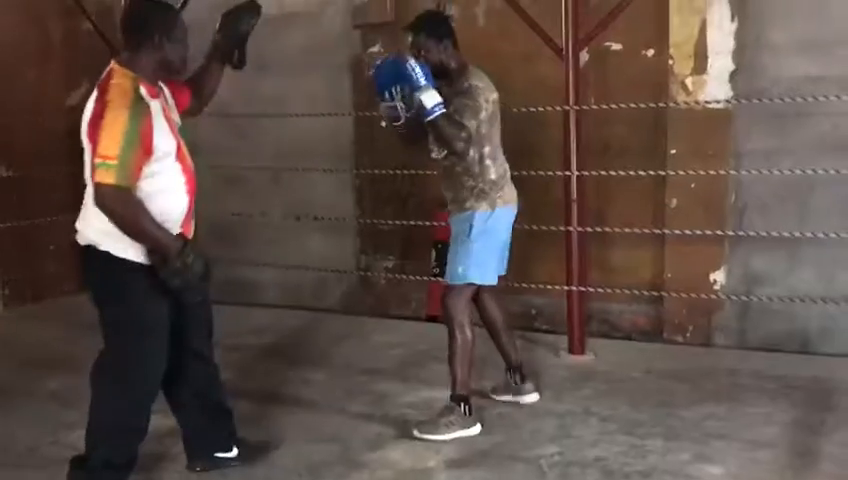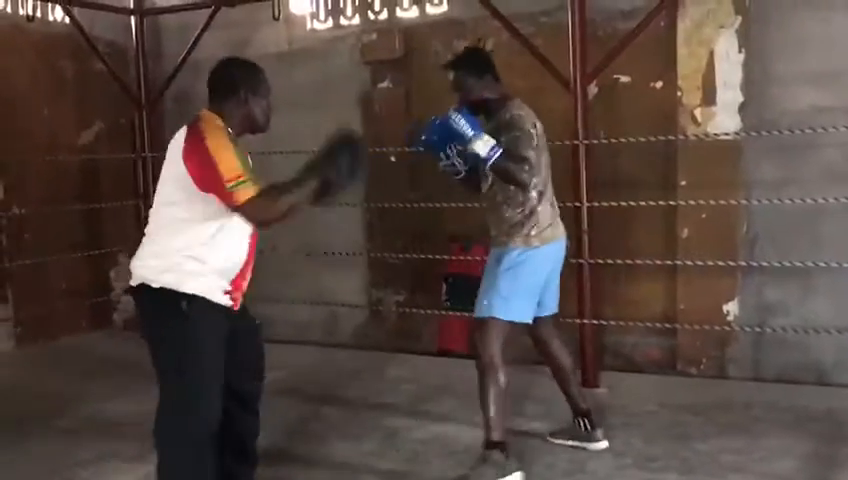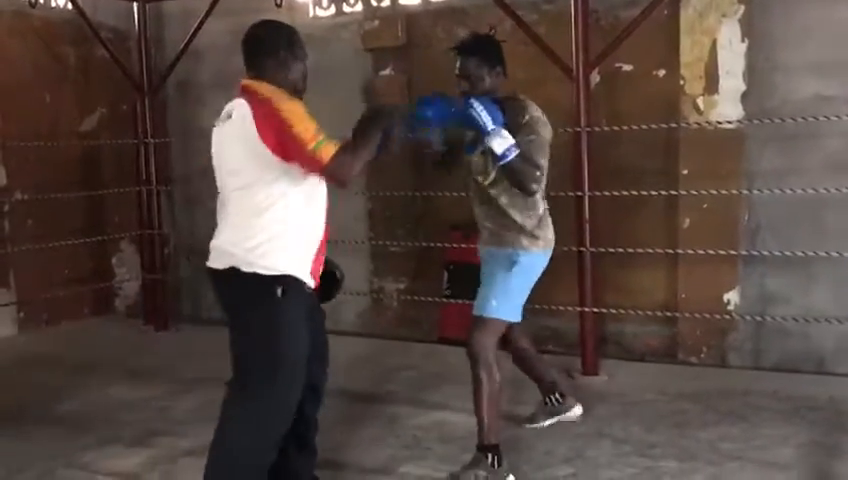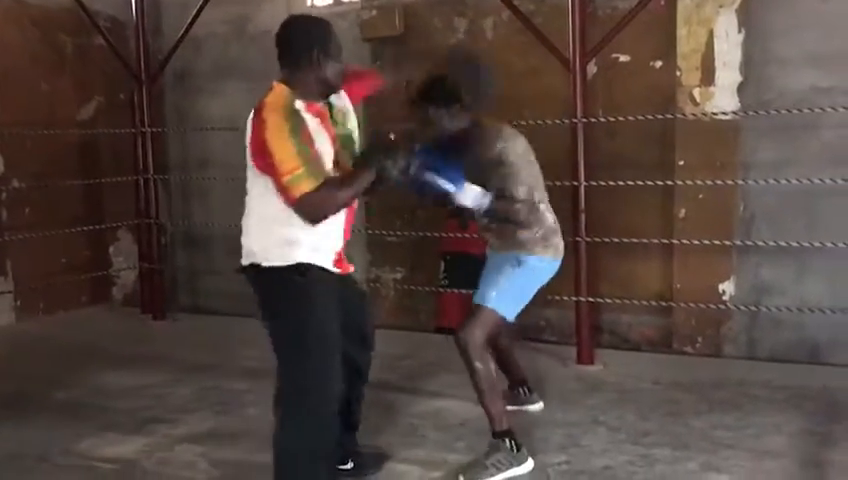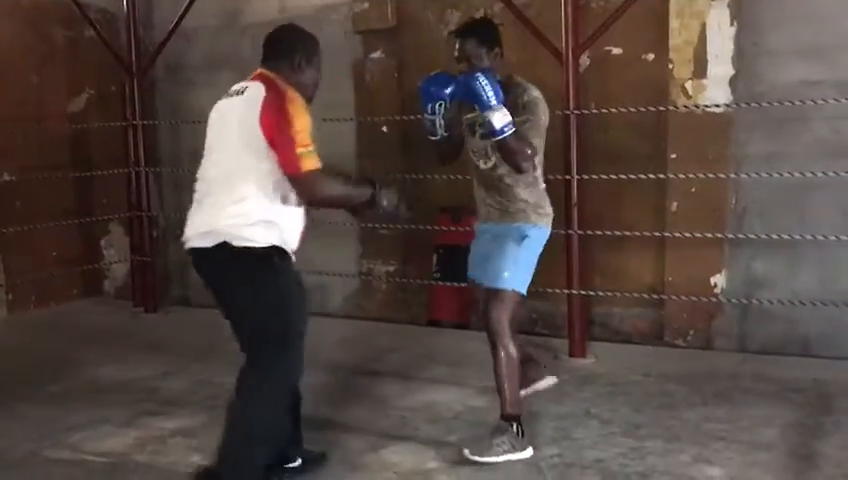
dt=1s
person 1, frame 1
left shoulder: (152, 87)
right shoulder: (120, 100)
left elbow: (196, 98)
right elbow: (112, 195)
left wrist: (223, 49)
right wrist: (170, 247)
left hip: (154, 253)
right hip: (125, 258)
left knee: (191, 349)
right knee: (134, 366)
person 1, frame 2
left shoulder: (213, 137)
right shoulder: (210, 137)
left elbow: (246, 206)
right elbow: (260, 210)
left wrist: (305, 183)
right wrist: (313, 180)
left hip: (209, 291)
right hip: (178, 292)
left knee: (241, 383)
right knee: (193, 407)
person 1, frame 3
left shoulder: (236, 114)
right shoulder: (273, 106)
right elbow: (343, 168)
left wrist: (310, 264)
right wrist: (375, 127)
left hip: (269, 271)
right hip: (262, 276)
left knee: (304, 376)
right knee: (265, 396)
person 1, frame 4
left shoulder: (331, 96)
right shoulder: (280, 119)
left elbow: (364, 79)
right elbow: (313, 206)
right wrist: (373, 167)
left hip: (322, 262)
right hip: (287, 267)
left knee: (351, 350)
right knee: (310, 377)
person 1, frame 5
left shoulder: (232, 101)
right shoulder: (282, 100)
right elbow: (310, 184)
left wrist: (348, 197)
right wrist: (370, 195)
left hip: (211, 242)
right hip: (250, 247)
left knee: (274, 353)
right knee: (274, 359)
person 2, frame 1
left shoulder: (472, 88)
right shoulder: (445, 86)
left elbow: (458, 143)
right elbow: (423, 135)
left wrist: (425, 94)
right wrist: (396, 103)
left hip: (485, 207)
right hip: (480, 206)
left knee: (455, 302)
right knee: (480, 294)
left ankle: (461, 410)
right ankle: (518, 379)
person 2, frame 2
left shoulder: (514, 117)
right shoulder: (501, 120)
left elbow: (523, 176)
right elbow: (483, 183)
left wrist: (476, 140)
right wrist: (451, 155)
left hip: (525, 245)
right hip: (543, 242)
left knee: (487, 340)
right knee: (544, 332)
right ankle: (586, 424)
person 2, frame 3
left shoulder: (526, 117)
left elbow: (532, 184)
right elbow: (445, 161)
left wrist: (497, 137)
left hip: (521, 246)
right hip: (494, 243)
left knee: (481, 343)
right knee: (506, 332)
right ankle: (559, 398)
person 2, frame 4
left shoulder: (500, 146)
right shoulder: (459, 144)
left elbow: (519, 216)
left wrist: (467, 196)
left hip: (533, 252)
right hip: (505, 247)
left knee: (471, 336)
right knee: (488, 326)
right ankle: (522, 391)
person 2, frame 5
left shoulder: (526, 97)
right shoulder: (464, 97)
left elbow: (525, 163)
right elbow: (446, 154)
left wrist: (495, 111)
right wrist: (437, 111)
left hip: (523, 222)
right hip: (490, 220)
left knee: (497, 316)
right knee: (485, 304)
left ankle: (512, 432)
right ankle: (530, 369)
